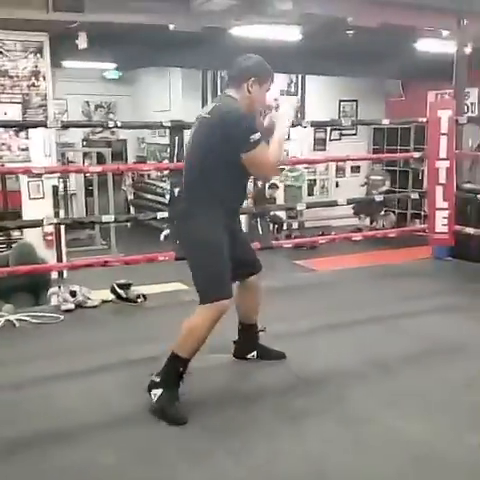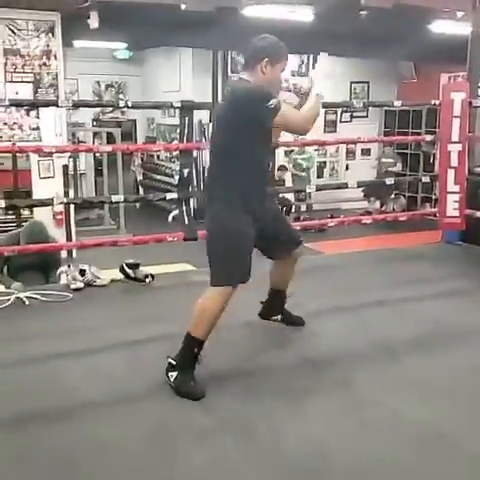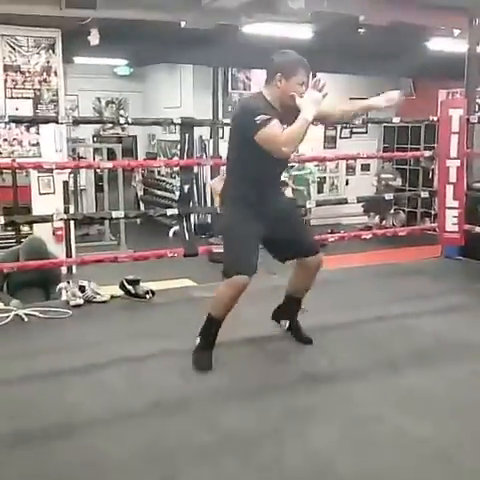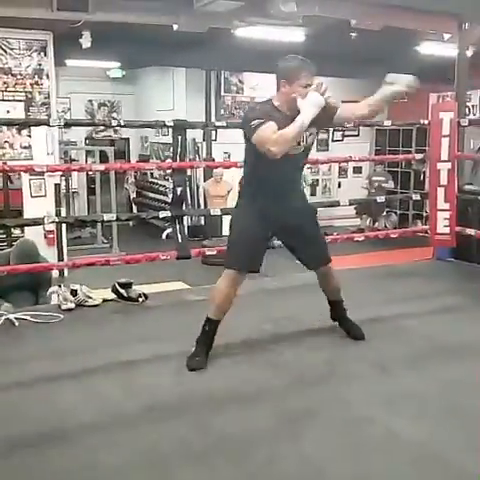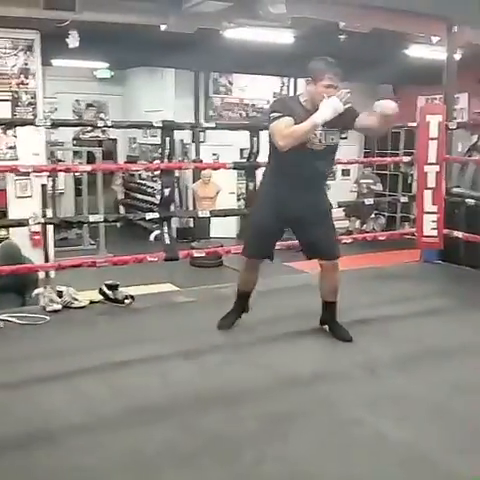
dt=0.2s
person 1, frame 1
left shoulder: (221, 111)
right shoulder: (235, 118)
right elbow: (266, 170)
left wrist: (269, 137)
right wrist: (283, 125)
left hip: (221, 217)
right hip: (201, 221)
left knee: (250, 278)
right knee: (217, 303)
left ankle: (248, 344)
right ankle: (164, 383)
person 1, frame 2
left shoulder: (244, 92)
right shoulder: (251, 95)
left elbow: (268, 129)
right elbow: (301, 125)
right wrist: (316, 89)
left hip: (253, 197)
right hip: (230, 203)
left knee: (289, 250)
right knee: (225, 286)
left ankle: (273, 308)
right ankle: (180, 365)
person 1, frame 3
left shoulder: (292, 103)
right shoulder: (251, 109)
left elbow: (333, 113)
right elbow: (284, 146)
left wrist: (376, 103)
right wrist: (309, 111)
left hip: (272, 199)
right hip: (242, 205)
left knee: (312, 260)
right knee: (238, 278)
left ankle: (286, 314)
right ankle: (205, 340)
person 1, frame 4
left shoulder: (319, 110)
right shoulder: (258, 112)
left elbow: (362, 111)
right elbow: (275, 147)
left wrist: (391, 90)
right wrist: (307, 114)
left hip: (293, 203)
right hip: (264, 207)
left knee: (323, 266)
right knee: (234, 274)
left ankle: (340, 315)
right ankle: (204, 341)
person 1, frame 5
left shoulder: (341, 112)
right shoulder: (283, 106)
left elbow: (376, 126)
right elbow: (284, 141)
left wrist: (387, 112)
right wrist: (321, 115)
left hip: (312, 198)
right hip: (275, 196)
left knee: (330, 261)
right knee: (252, 257)
left ankle: (329, 319)
right ankle: (240, 306)
